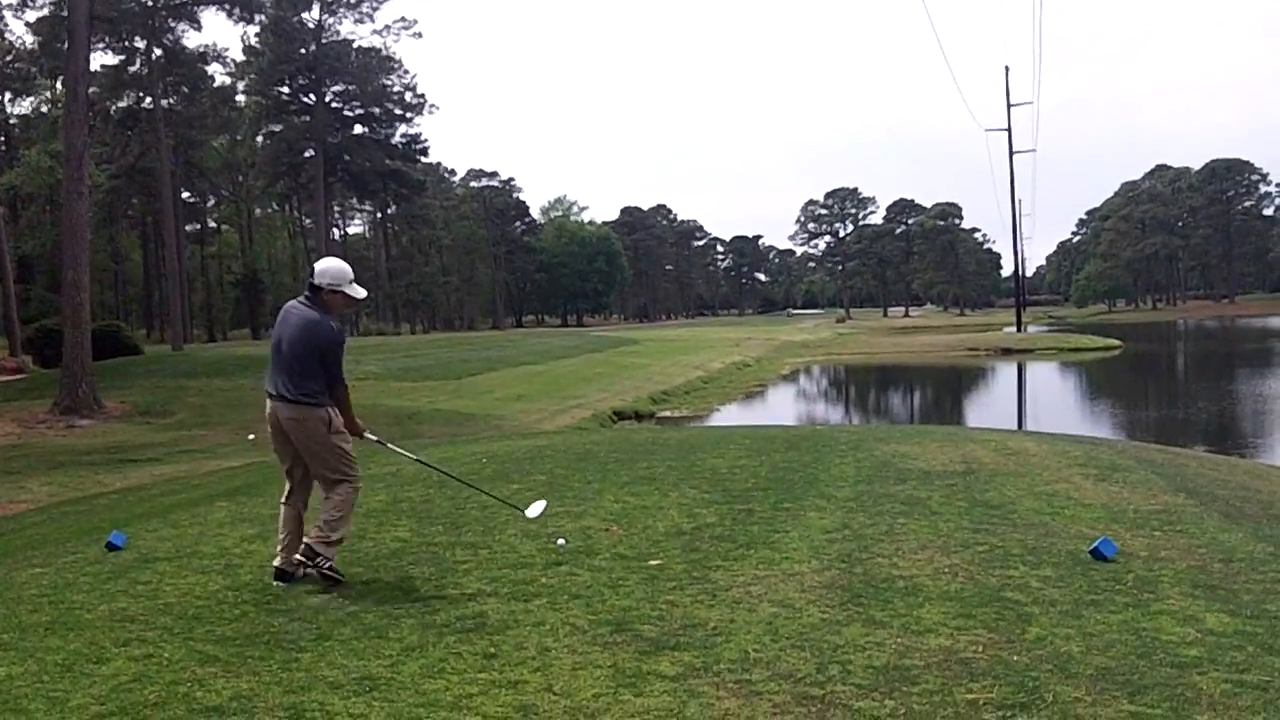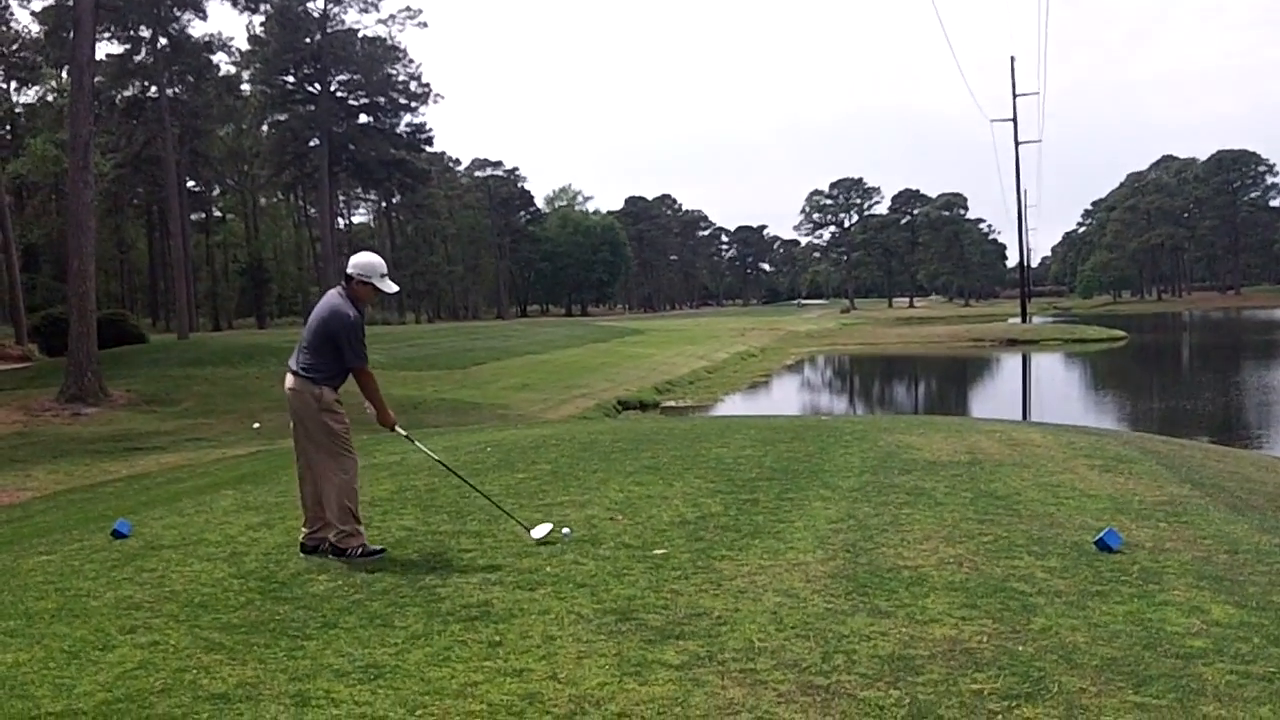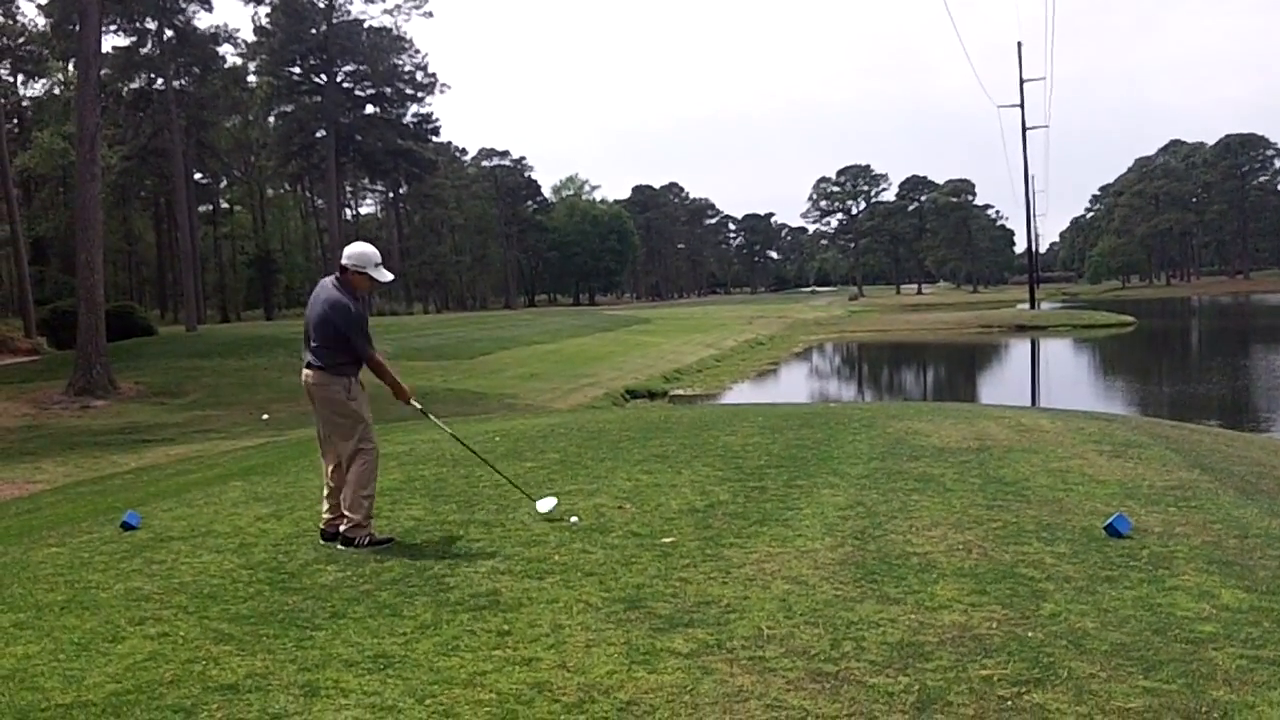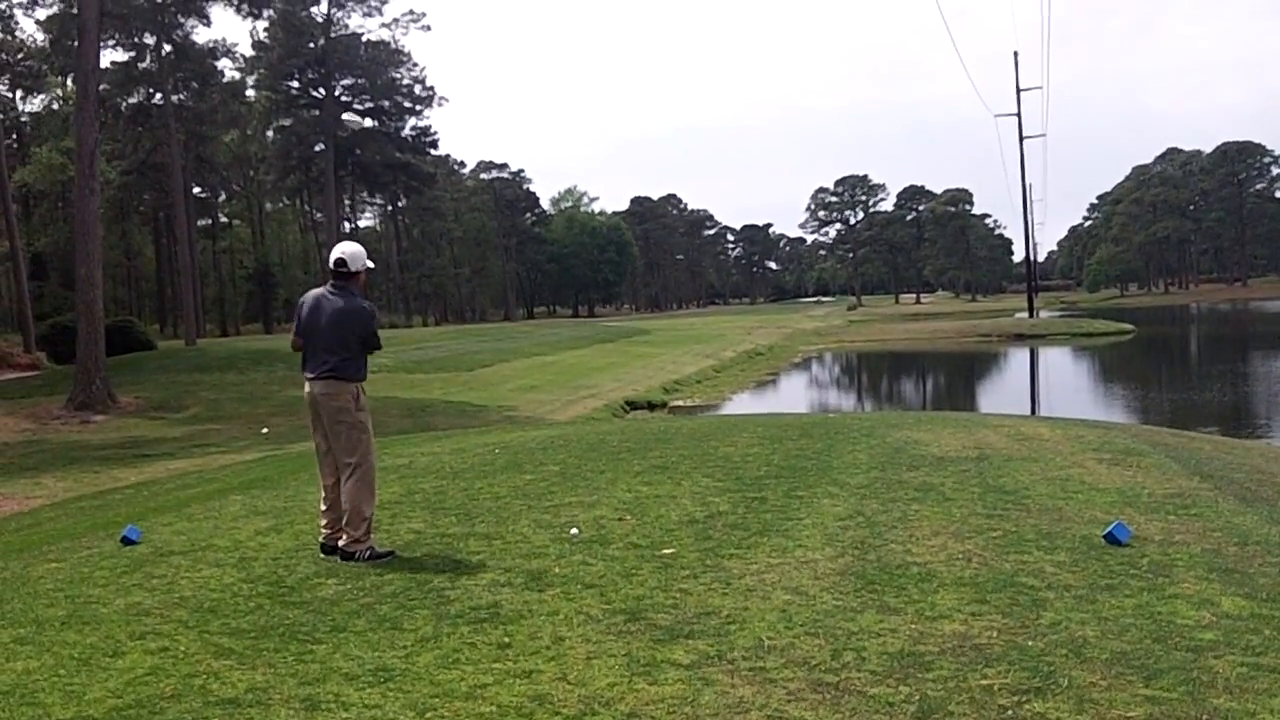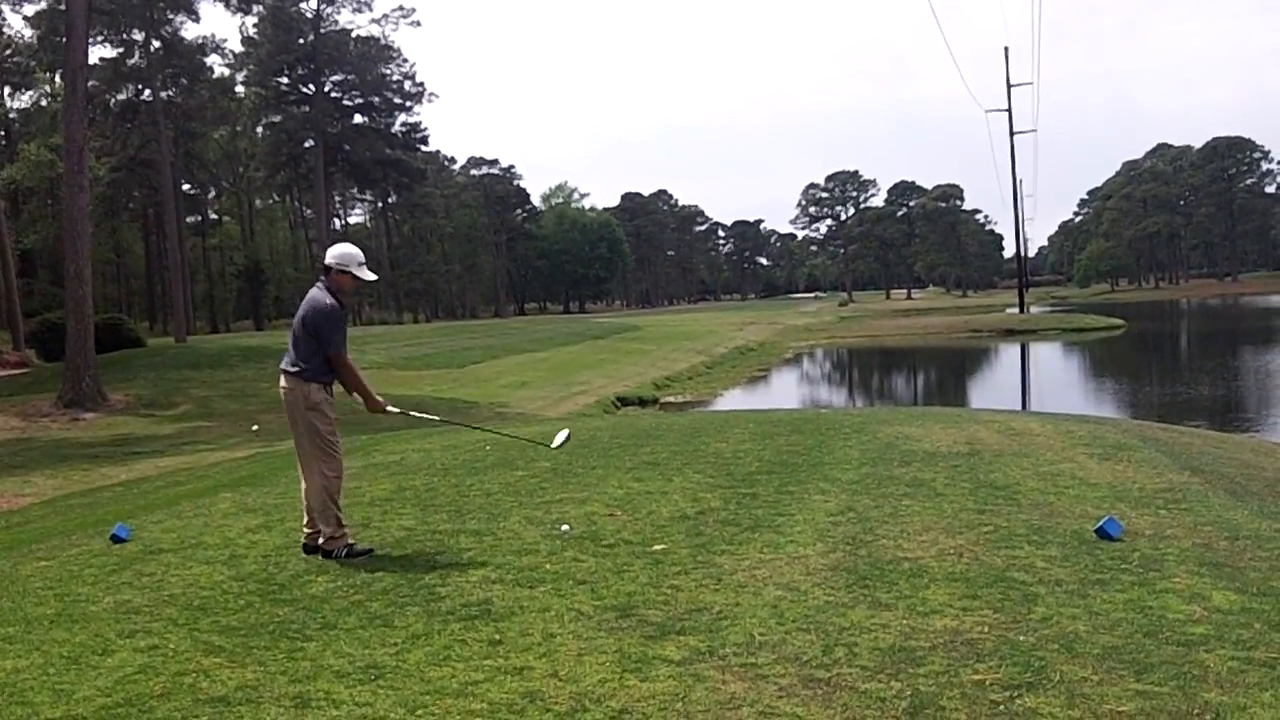
dt=1s
person 1, frame 1
left shoulder: (288, 311)
right shoulder: (328, 330)
right elbow: (336, 385)
left wrist: (340, 417)
right wrist: (350, 422)
left hip: (278, 408)
right hip: (310, 414)
left knee: (296, 489)
right knee: (344, 481)
left ankle: (287, 564)
right ankle: (316, 550)
person 1, frame 2
left shoulder: (336, 298)
right shoulder: (347, 317)
left elbow: (355, 366)
right elbow: (361, 371)
left wrist: (372, 402)
right wrist: (382, 411)
left hip: (301, 386)
right hip: (315, 392)
left knee: (314, 467)
right knee: (341, 466)
left ankle: (315, 537)
right ankle: (346, 542)
person 1, frame 3
left shoulder: (328, 284)
right shoulder: (345, 308)
right elbow: (367, 356)
left wrist: (392, 377)
right wrist: (395, 385)
left hip: (319, 377)
right hip: (335, 383)
left knee: (336, 455)
right knee: (362, 451)
left ankle: (333, 523)
right ankle: (355, 530)
person 1, frame 4
left shoulder: (309, 300)
right shoulder: (362, 310)
left elbow: (296, 345)
right elbow: (372, 348)
left hip: (314, 387)
right hip: (343, 391)
left knee: (330, 466)
right knee: (358, 466)
left ankle: (331, 536)
right ankle: (354, 544)
person 1, frame 5
left shoulder: (321, 298)
right shoulder: (327, 307)
right elbow: (340, 361)
left wrist: (355, 391)
right wrist: (369, 397)
left hip: (304, 386)
right hip: (307, 390)
left knee: (315, 465)
right knee: (326, 465)
left ankle: (315, 536)
right ankle: (332, 541)
